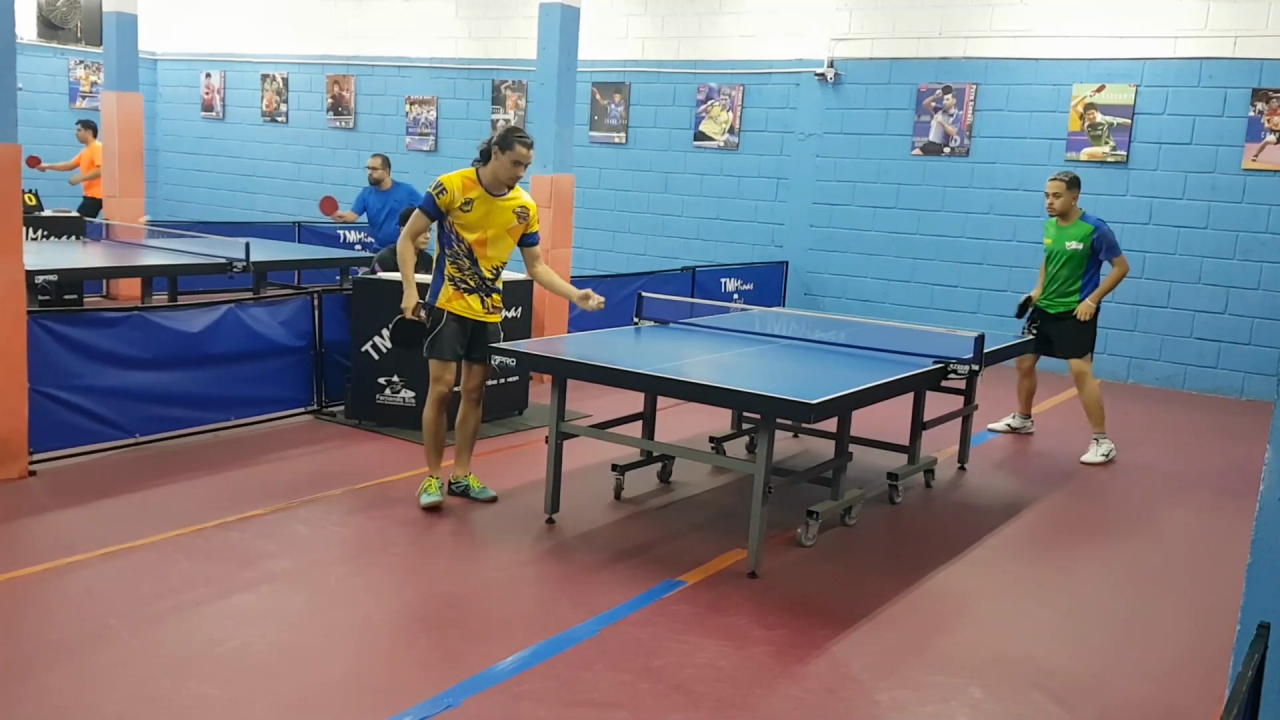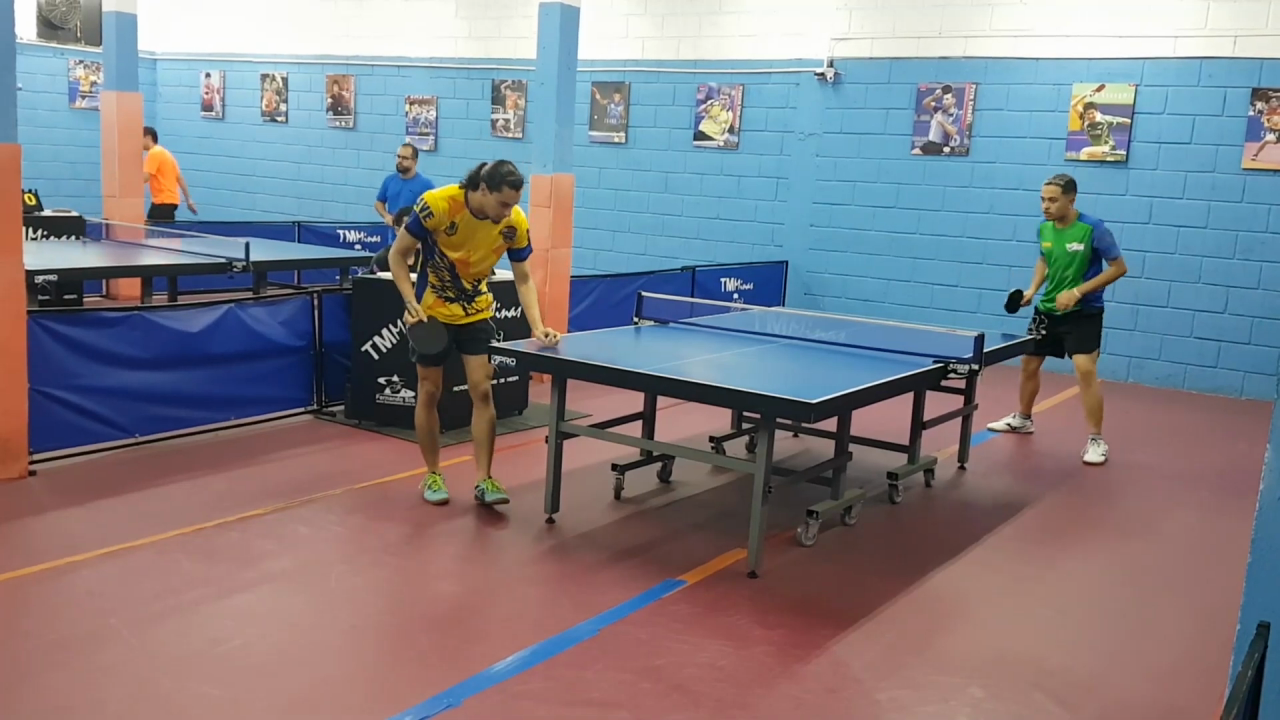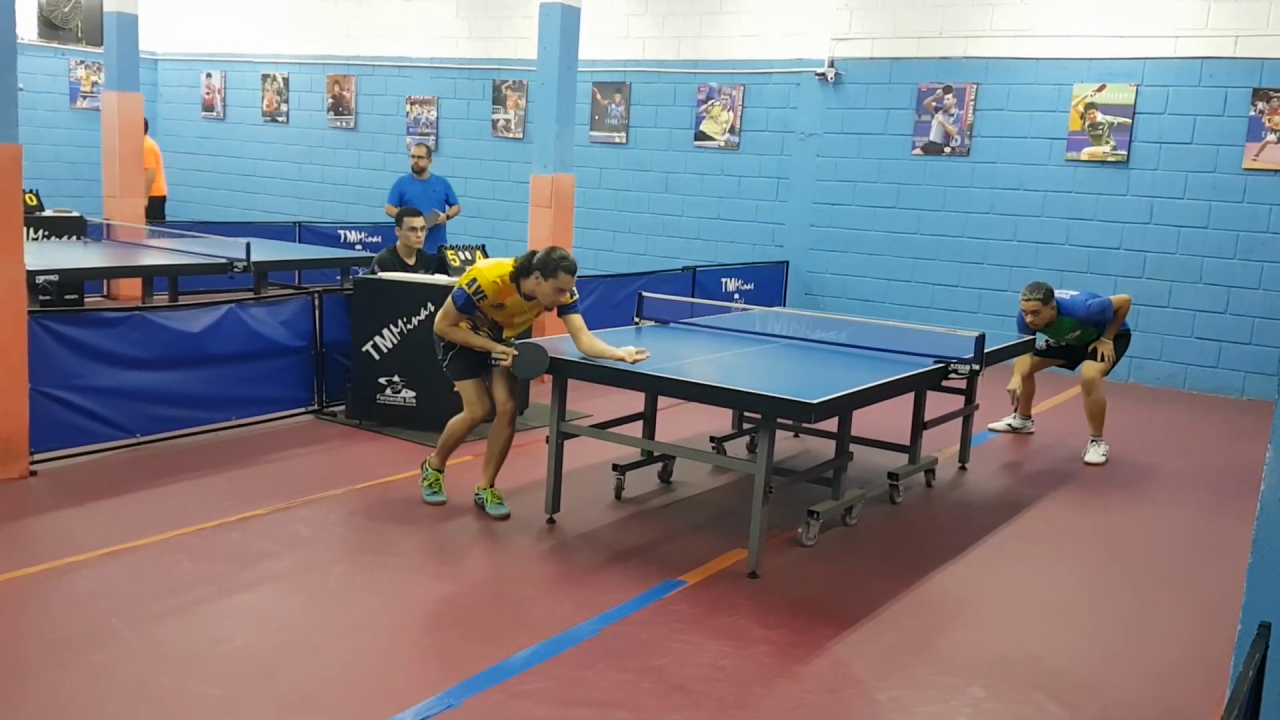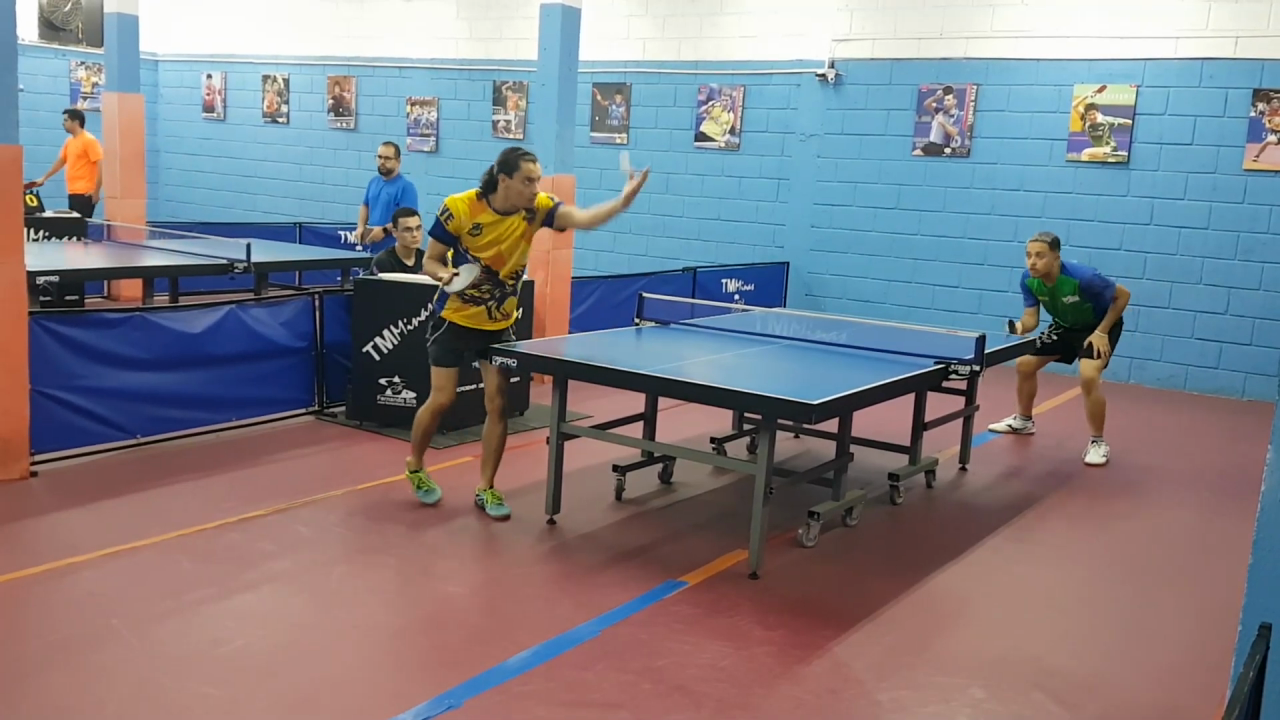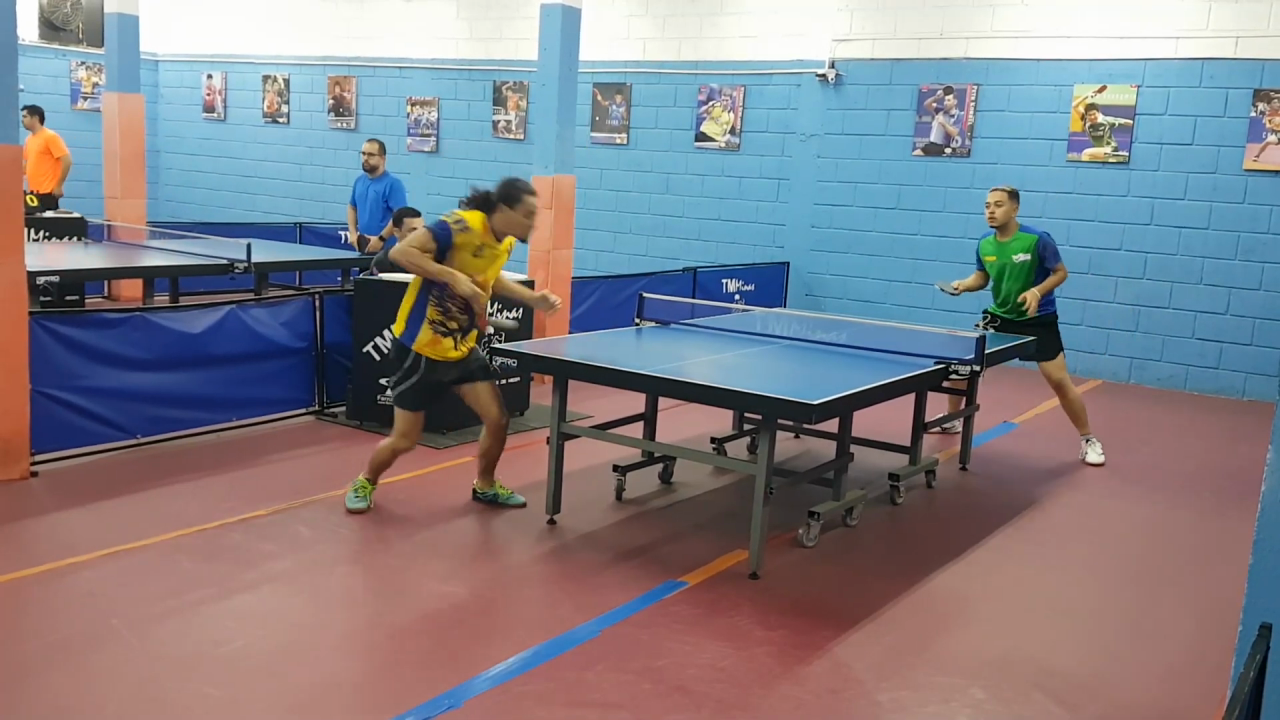
dt=1s
person 1, frame 1
left shoulder: (525, 207)
right shoulder: (451, 187)
left elbow: (536, 266)
right elbow: (407, 238)
left wrist: (574, 294)
right wrist: (409, 290)
left hip: (488, 311)
right hip: (447, 305)
left knee: (474, 392)
right knee: (441, 389)
left ankle: (461, 475)
right ankle: (433, 477)
person 1, frame 2
left shoulder: (515, 223)
right shoulder: (436, 204)
left elbow: (523, 279)
right elbow: (397, 254)
left wrist: (537, 326)
right wrist: (410, 302)
left hip: (477, 314)
right hip: (432, 313)
left knee: (482, 391)
right knee: (429, 392)
left ankle: (484, 480)
right ankle: (432, 475)
person 1, frame 3
left shoulder: (561, 289)
right shoulder: (486, 279)
left elbow: (583, 338)
right elbow: (443, 325)
left wrist: (618, 353)
right wrist: (491, 347)
left hip: (499, 341)
right hip: (458, 337)
left knee: (507, 409)
right knee: (477, 410)
left ankle: (485, 488)
right ankle: (433, 467)
person 1, frame 4
left shoulder: (538, 207)
right shoulder: (457, 208)
left elbow: (583, 219)
right elbow: (430, 261)
left wrist: (623, 201)
right wrist: (444, 274)
left hip: (499, 324)
right hip: (453, 319)
left knee: (497, 405)
right knee: (441, 399)
left ankle: (486, 489)
right ankle: (415, 467)
person 1, frame 5
left shoulder: (504, 241)
right shoulder: (462, 225)
right elbow: (400, 252)
left wrist: (531, 298)
right wrist: (454, 278)
left hip: (462, 349)
right hip: (420, 349)
left knee: (498, 419)
right knee: (405, 439)
left ankle: (485, 484)
right ankle: (365, 481)
person 2, frame 1
left shoulder: (1095, 229)
right shoulder: (1049, 226)
left elbow: (1121, 267)
left wrist: (1092, 300)
right wrist: (1038, 289)
left hip: (1076, 313)
right hip: (1044, 309)
left knee: (1081, 371)
right knee: (1024, 362)
left ankle: (1102, 441)
right ankle: (1023, 419)
person 2, frame 2
left shoulder: (1093, 228)
right shoulder: (1044, 228)
left elbow: (1119, 268)
left wrist: (1077, 292)
right wrist: (1033, 288)
left hip: (1084, 312)
right hip: (1048, 310)
left knee: (1085, 370)
right knee: (1029, 366)
left ankle: (1097, 440)
right ankle: (1023, 419)
person 2, frame 3
left shoulder: (1080, 310)
right shoulder: (1026, 316)
left elbow: (1125, 300)
right elbow: (1025, 354)
left wrist: (1107, 339)
right wrist: (1017, 378)
left hip: (1110, 335)
right hip: (1069, 338)
left knee: (1089, 377)
right knee: (1022, 367)
left ankle: (1097, 442)
right ankle: (1023, 420)
person 2, frame 4
left shoulder: (1083, 277)
right shoulder: (1029, 280)
left elbow: (1123, 295)
right elbow: (1031, 318)
left wrist: (1101, 332)
right wrist: (1021, 327)
left hip: (1100, 326)
right hip: (1065, 325)
left knee: (1088, 376)
right knee: (1024, 364)
left ankle: (1098, 442)
right ankle: (1024, 420)
person 2, frame 5
left shoulder: (1038, 239)
right shoulder: (984, 244)
left elbow: (1061, 272)
left wrist: (1036, 291)
right wrist: (963, 284)
left hip: (1037, 319)
right hip: (999, 316)
left knee: (1058, 379)
left ankle: (1088, 439)
right ankle: (952, 420)
